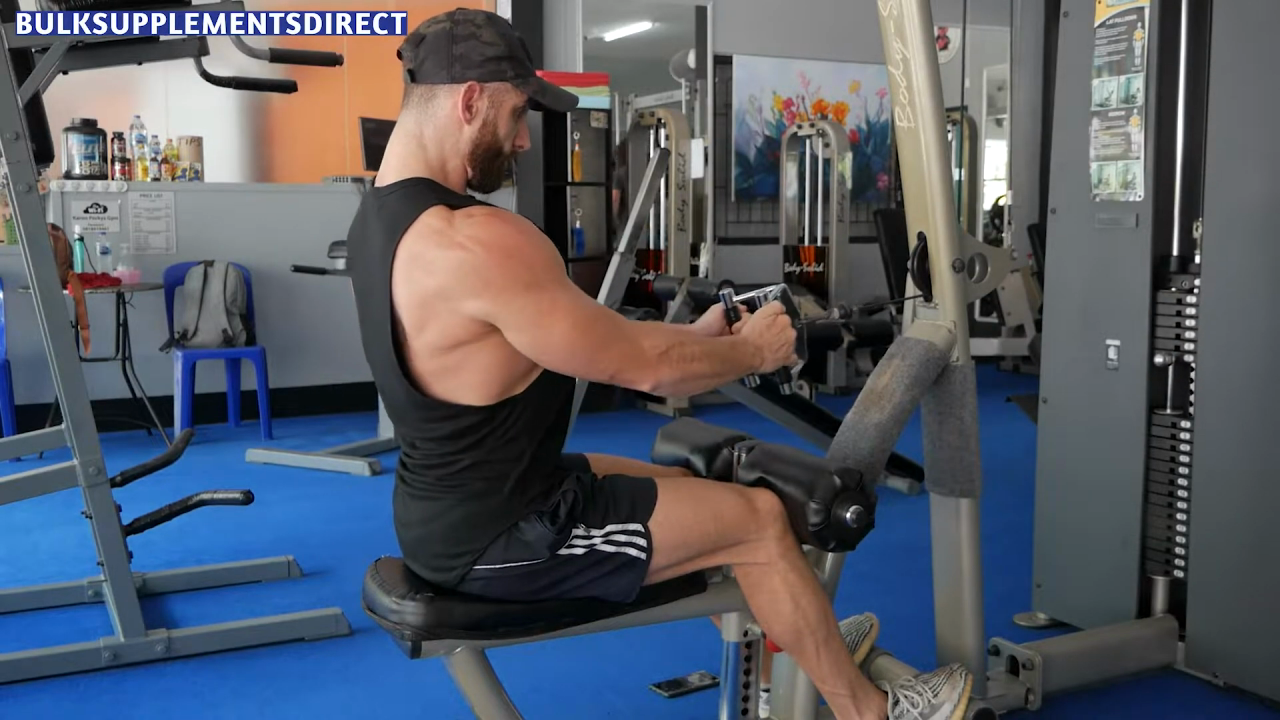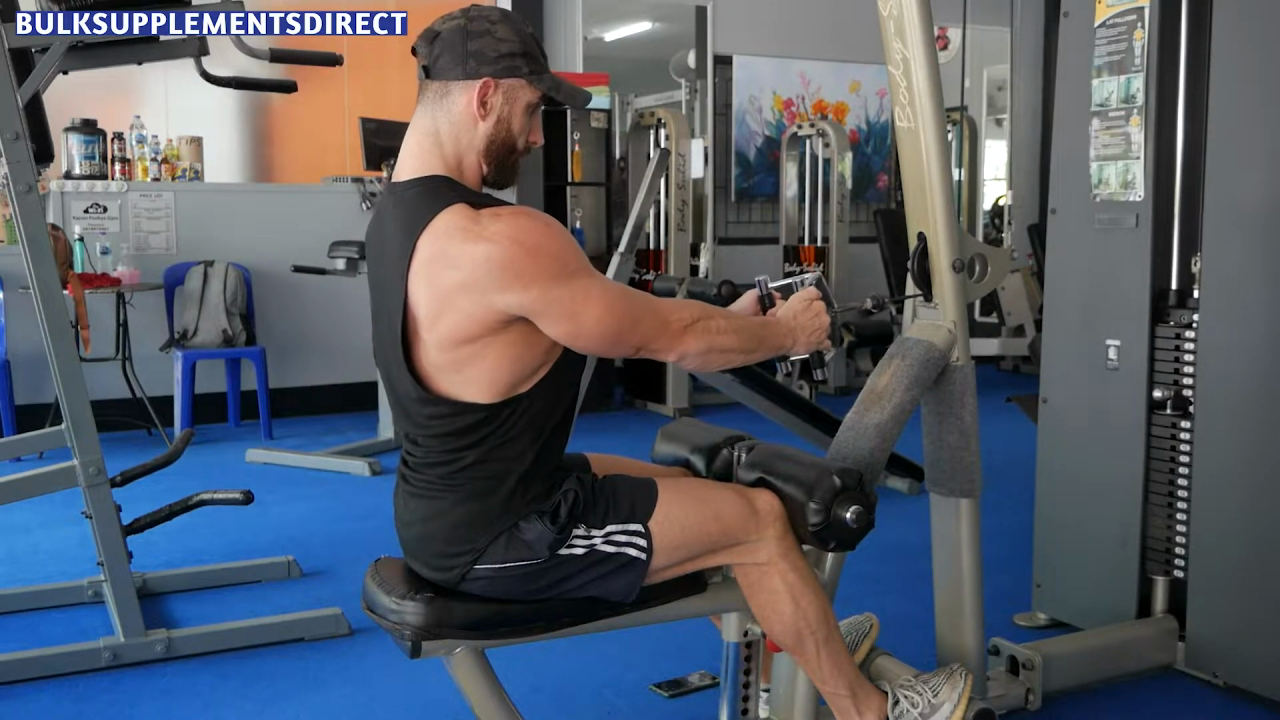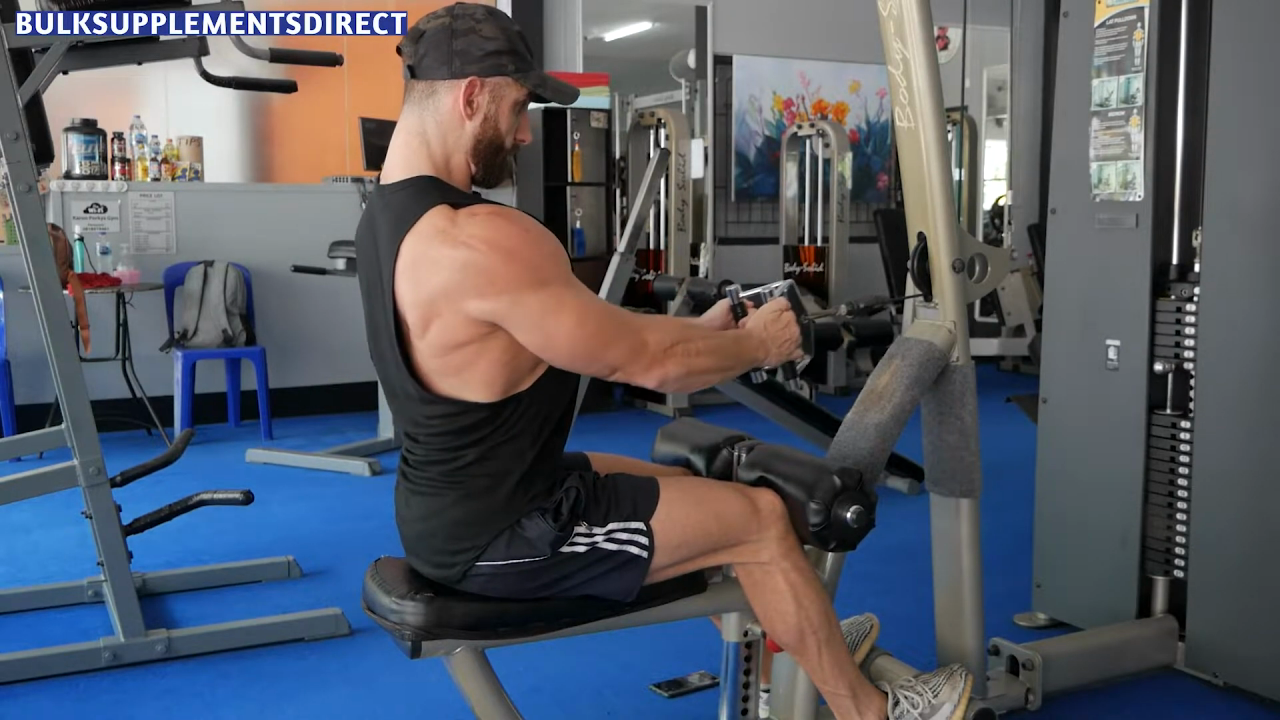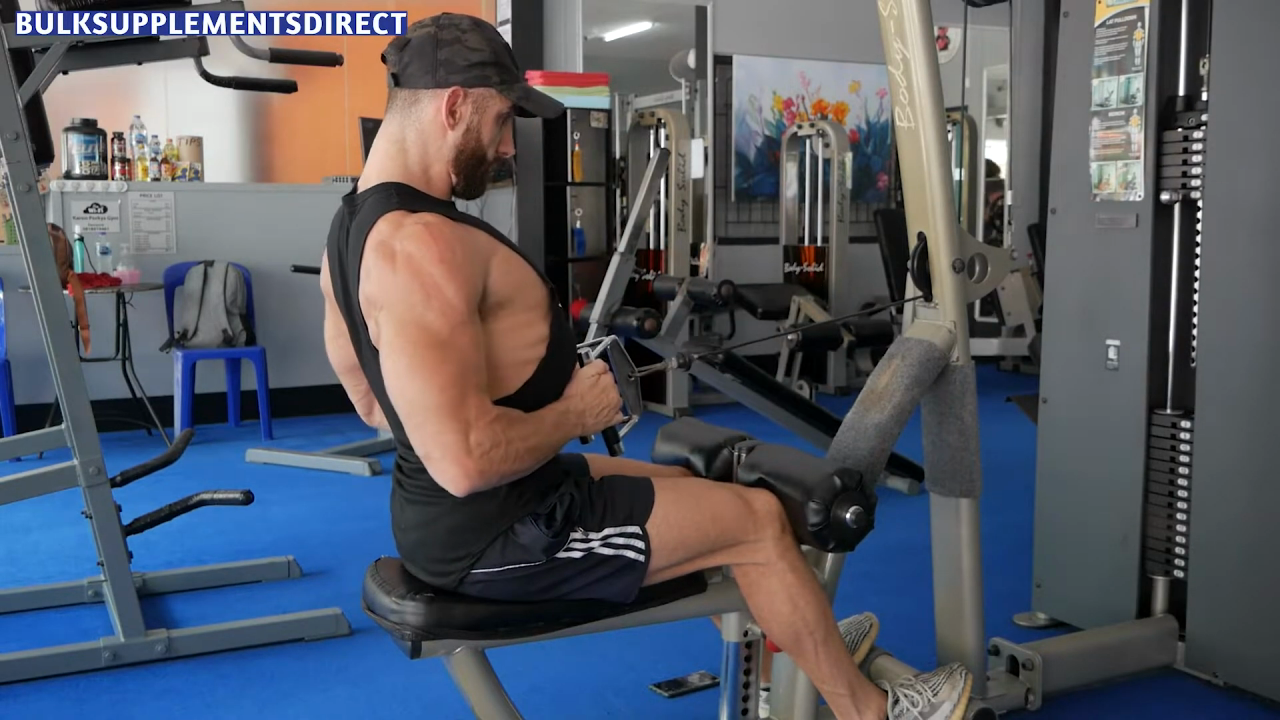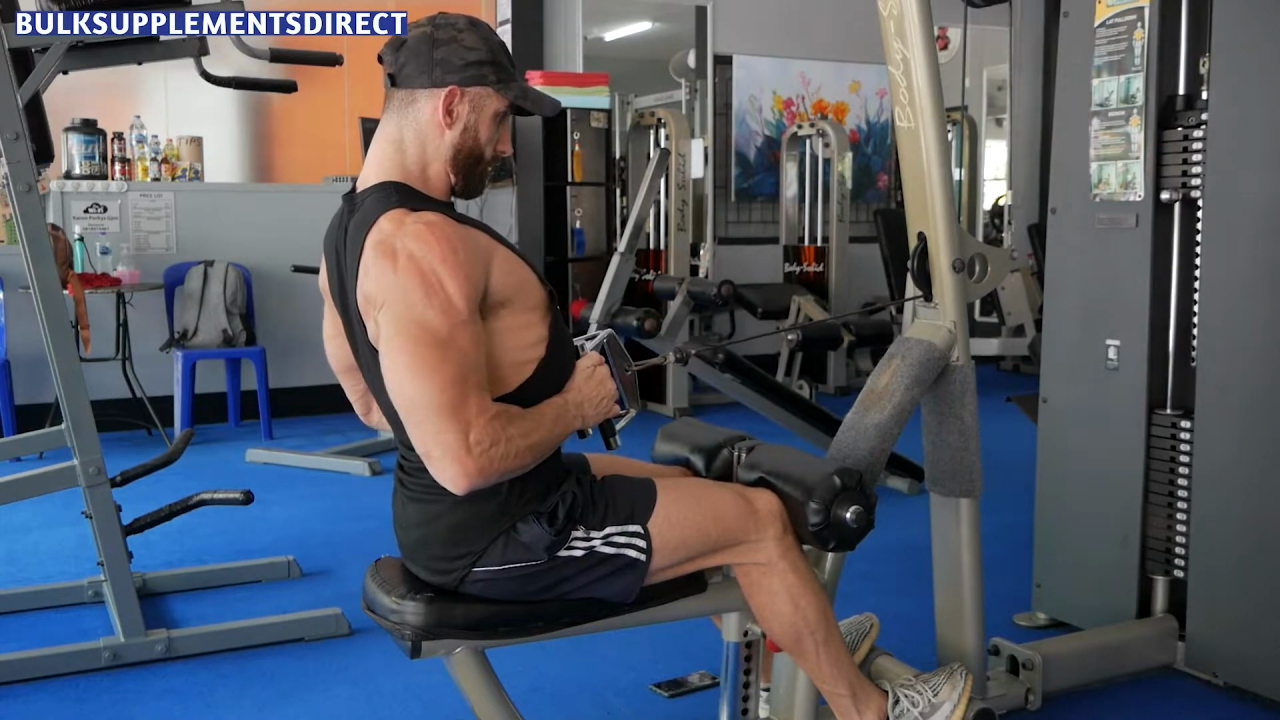
dt=0.5s
person 1, frame 1
left shoulder: (383, 216)
right shoulder: (474, 243)
right elbow: (642, 366)
left wrist: (697, 335)
right wrist: (753, 350)
left hip: (450, 505)
right hip: (501, 533)
left knee: (687, 487)
right knee: (759, 519)
left ankle: (808, 647)
person 1, frame 2
left shoulder: (403, 209)
right shoulder: (496, 241)
right elbow: (668, 336)
left wrist: (734, 320)
right wrist: (787, 332)
left hip: (448, 505)
right hip: (500, 535)
left knee: (689, 487)
right knee: (758, 520)
left ankle: (801, 649)
person 1, frame 3
left shoulder: (391, 214)
right shoulder: (478, 241)
left elbow: (575, 334)
right elbow: (651, 362)
left wrist: (700, 328)
right wrist: (756, 344)
left hip: (449, 504)
right hip: (503, 530)
left knee: (688, 487)
right knee: (761, 519)
left ankle: (810, 647)
person 1, frame 4
left shoulder: (359, 224)
right shoulder: (421, 247)
right elbow: (466, 459)
left wrist: (550, 380)
right wrist: (574, 415)
left hip: (445, 515)
right hip: (500, 533)
left knee: (689, 488)
right knee: (757, 519)
left ankle: (798, 650)
person 1, frame 5
left shoulder: (355, 226)
right shoulder: (422, 245)
right elbow: (465, 458)
left wrist: (551, 379)
right wrist: (576, 405)
left hip: (442, 515)
right hip: (499, 534)
left knee: (684, 486)
right knee: (758, 519)
left ankle: (803, 648)
